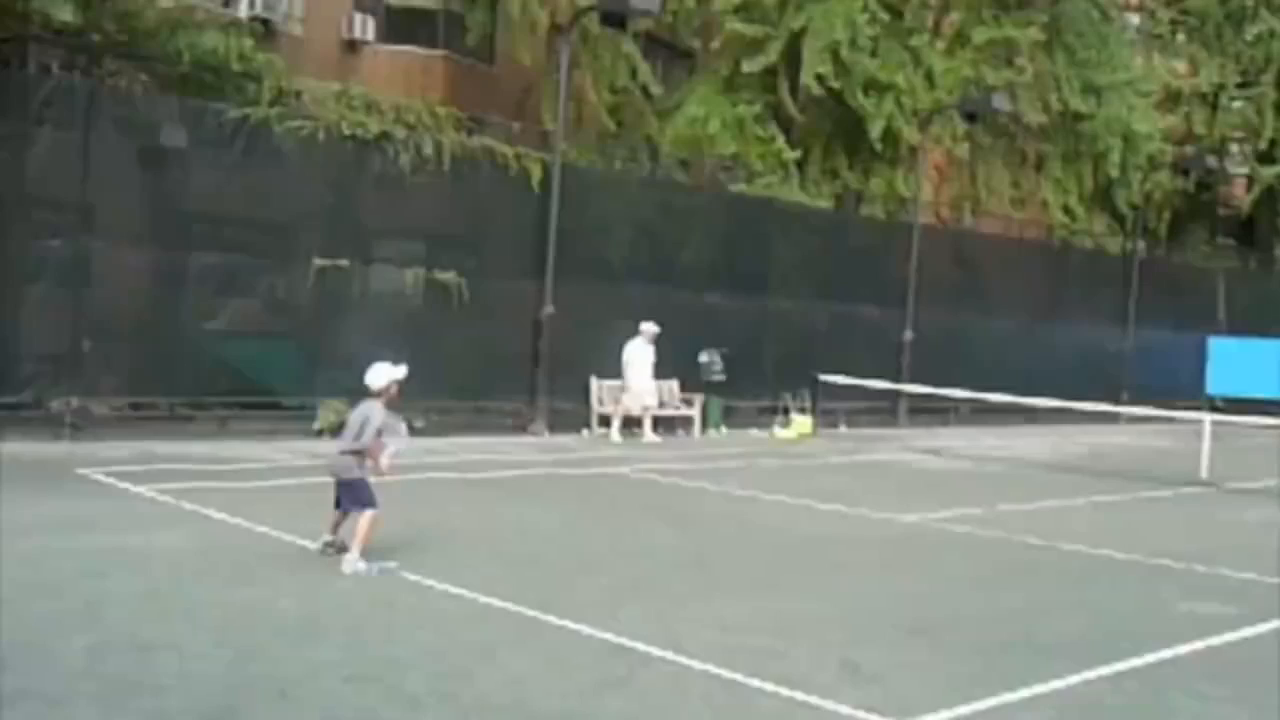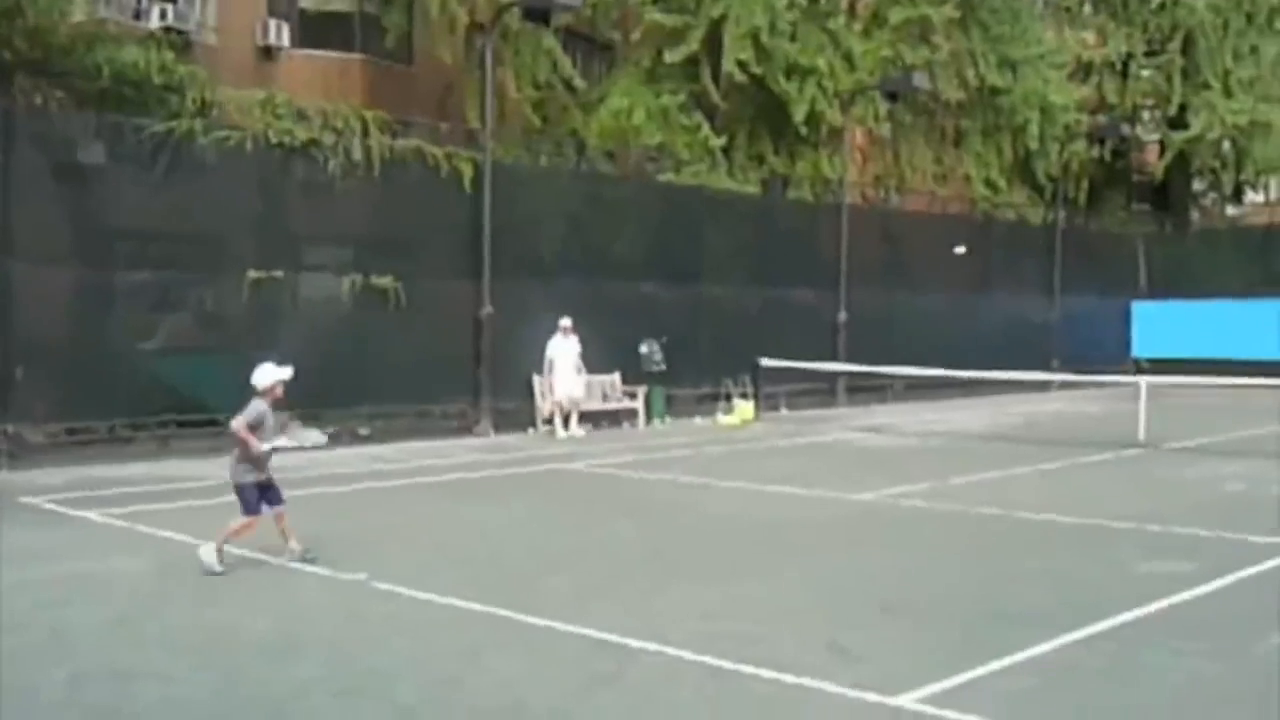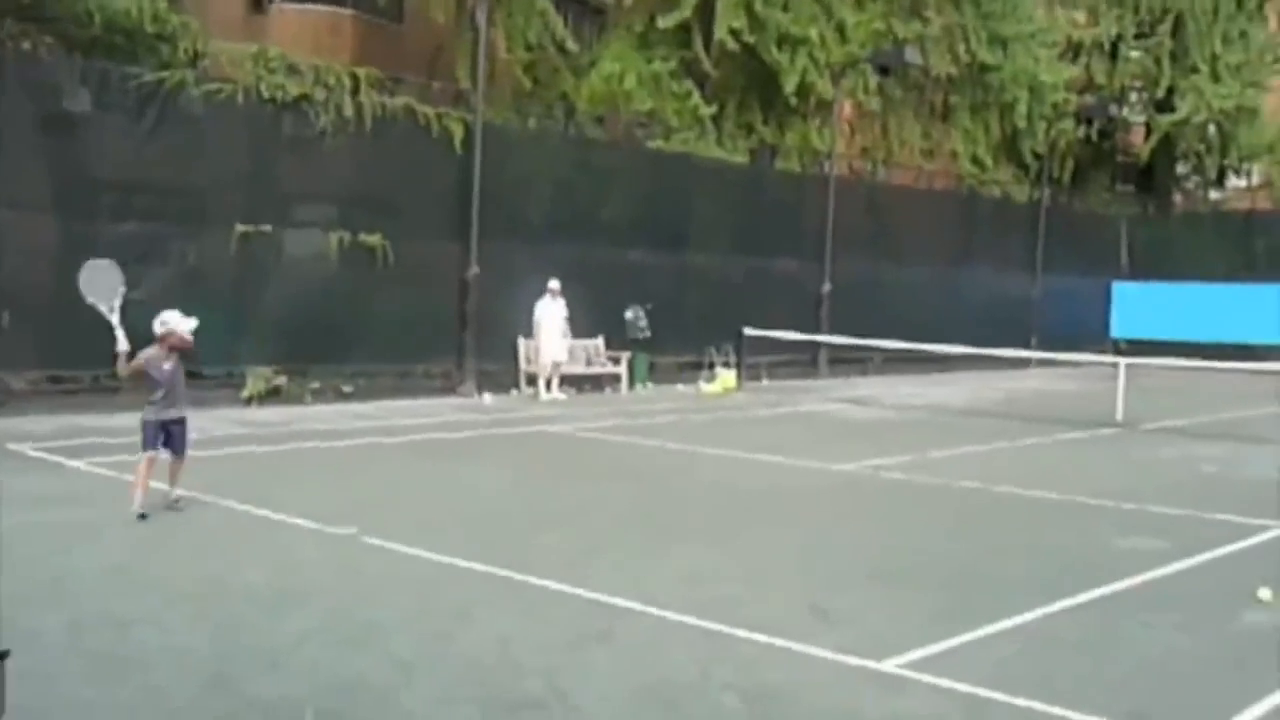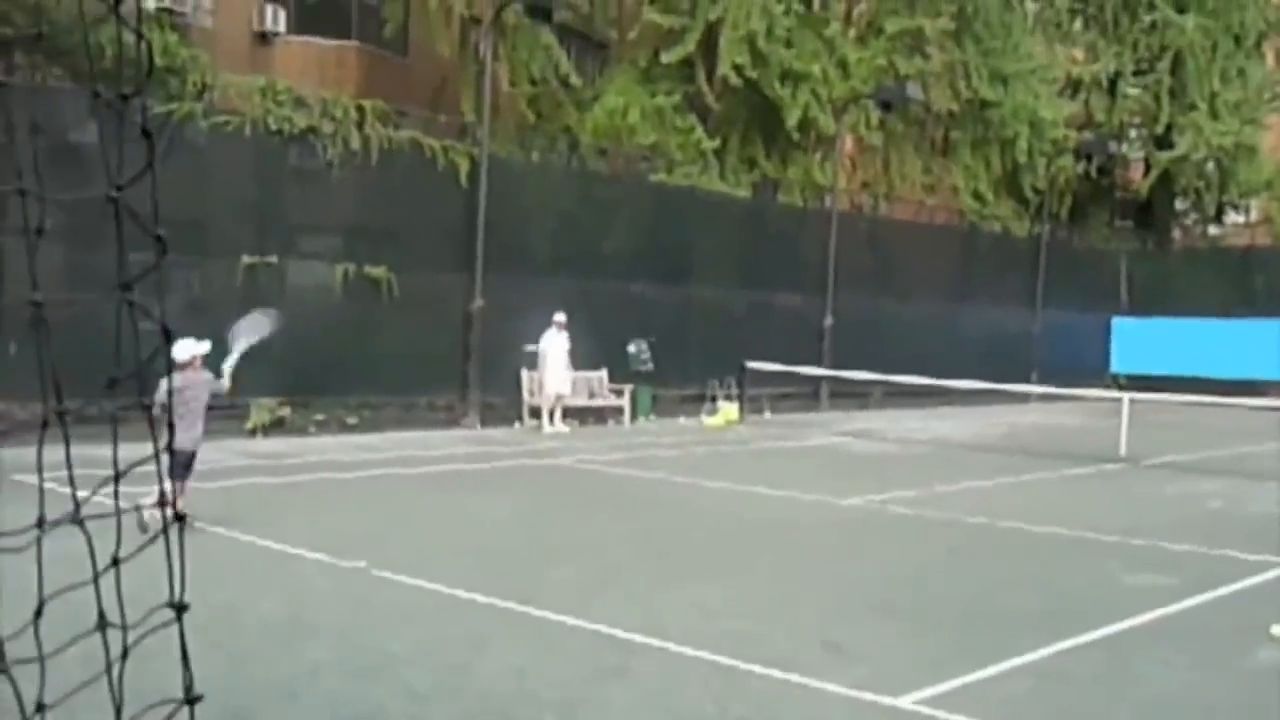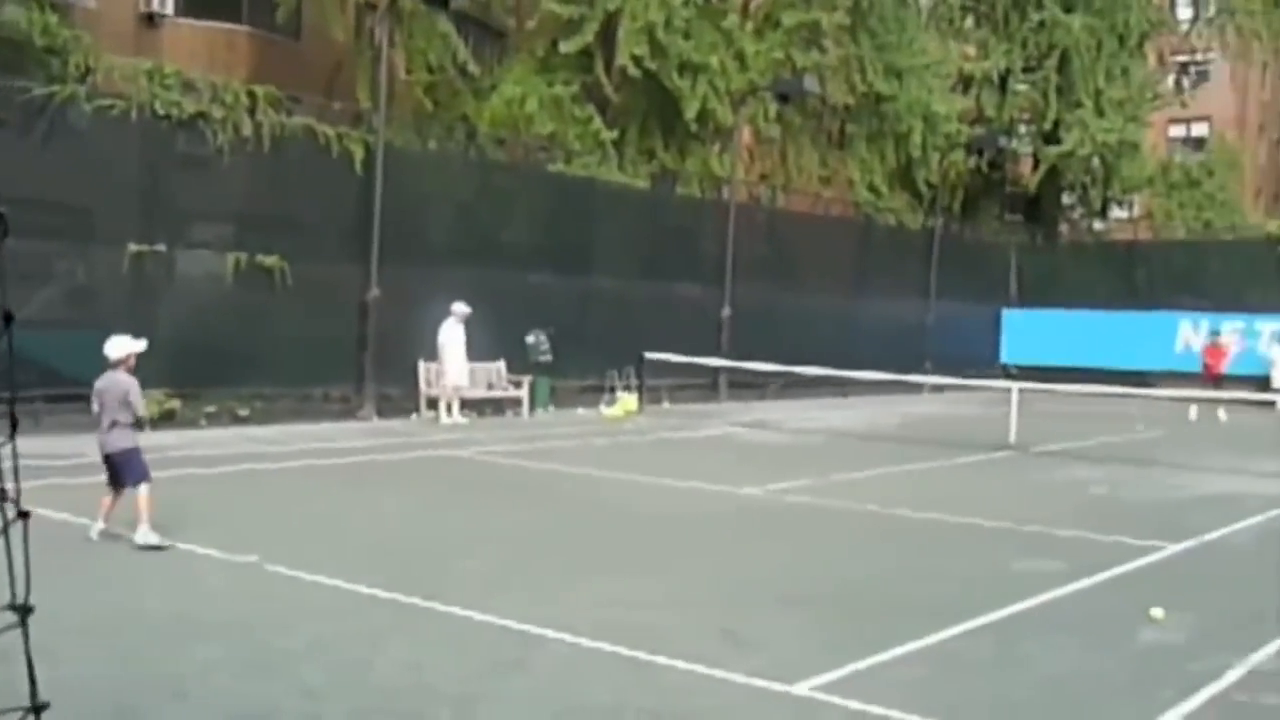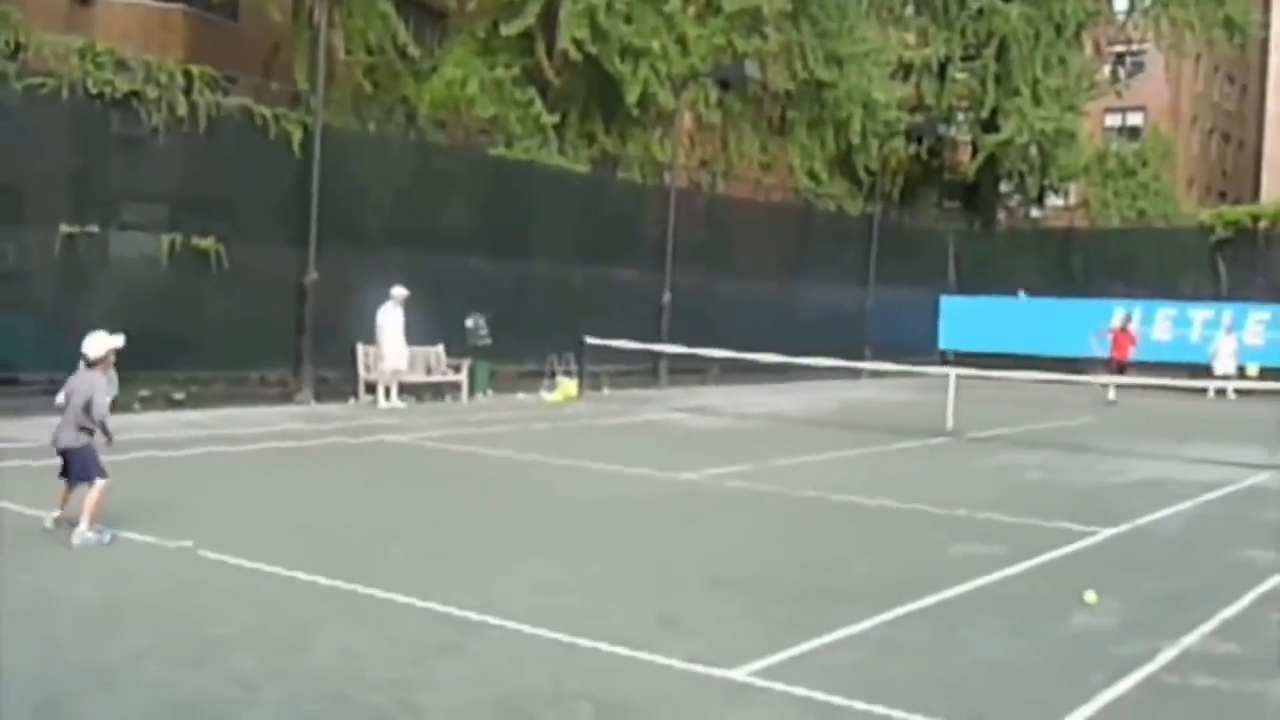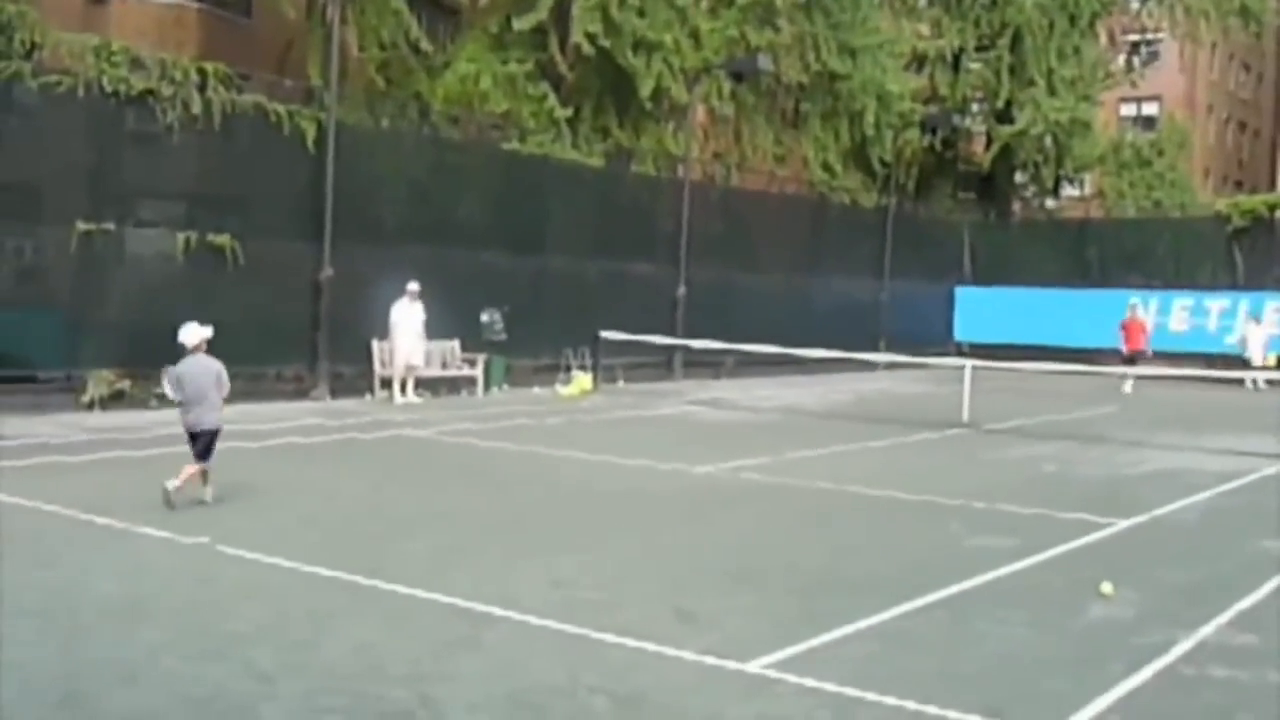
dt=0.7s
person 1, frame 1
left shoulder: (366, 405)
right shoulder: (378, 412)
right elbow: (367, 442)
left wrist: (378, 453)
right wrist: (378, 462)
left hip: (342, 463)
right hip: (350, 467)
left knee: (345, 506)
right knee: (369, 510)
left ankle: (329, 540)
right ankle: (353, 559)
person 1, frame 2
left shoulder: (267, 408)
right shoulder: (259, 408)
right elbow: (235, 425)
right wrist: (252, 443)
left hip: (261, 472)
right hip: (245, 472)
left knee: (279, 509)
right knee: (251, 518)
left ankle: (294, 548)
right ankle: (213, 550)
person 1, frame 3
left shoulder: (179, 347)
right shoulder: (148, 355)
left elbow: (189, 341)
right elbow: (123, 372)
left wrist: (176, 332)
right wrist: (121, 353)
left hip: (177, 413)
right hip: (153, 414)
left knee: (178, 456)
right knee: (150, 455)
left ankle: (172, 495)
right ankle: (138, 501)
person 1, frame 4
left shoulder: (168, 381)
right shoulder: (205, 377)
left elbow: (157, 410)
right elbow: (222, 388)
right wrist: (226, 376)
left hip: (174, 440)
right hip: (187, 442)
left knee: (180, 480)
right knee: (175, 484)
left ankle: (177, 511)
right ankle: (147, 506)
person 1, frame 5
left shoulder: (100, 382)
right shoulder: (129, 383)
left elbow: (96, 410)
right elbow: (141, 413)
right wrist: (131, 416)
left hip: (106, 443)
right hip: (124, 443)
left knee: (116, 487)
right knee: (142, 484)
left ankle: (99, 526)
right ankle: (144, 531)
person 1, frame 6
left shoulder: (77, 377)
right shoulder: (101, 384)
left elbow: (62, 401)
right elbow: (100, 416)
right wrist: (108, 434)
left hip: (61, 438)
right hip: (78, 440)
left knee: (72, 479)
right knee: (99, 481)
left ankle: (56, 516)
right ankle: (83, 531)
person 1, frame 7
left shoulder: (179, 369)
right shoulder: (216, 365)
left elbow: (177, 399)
right elbow: (225, 393)
left hip: (190, 420)
right hip: (210, 421)
left knee: (200, 456)
right knee: (199, 461)
left ankle: (206, 490)
right ankle: (174, 484)
